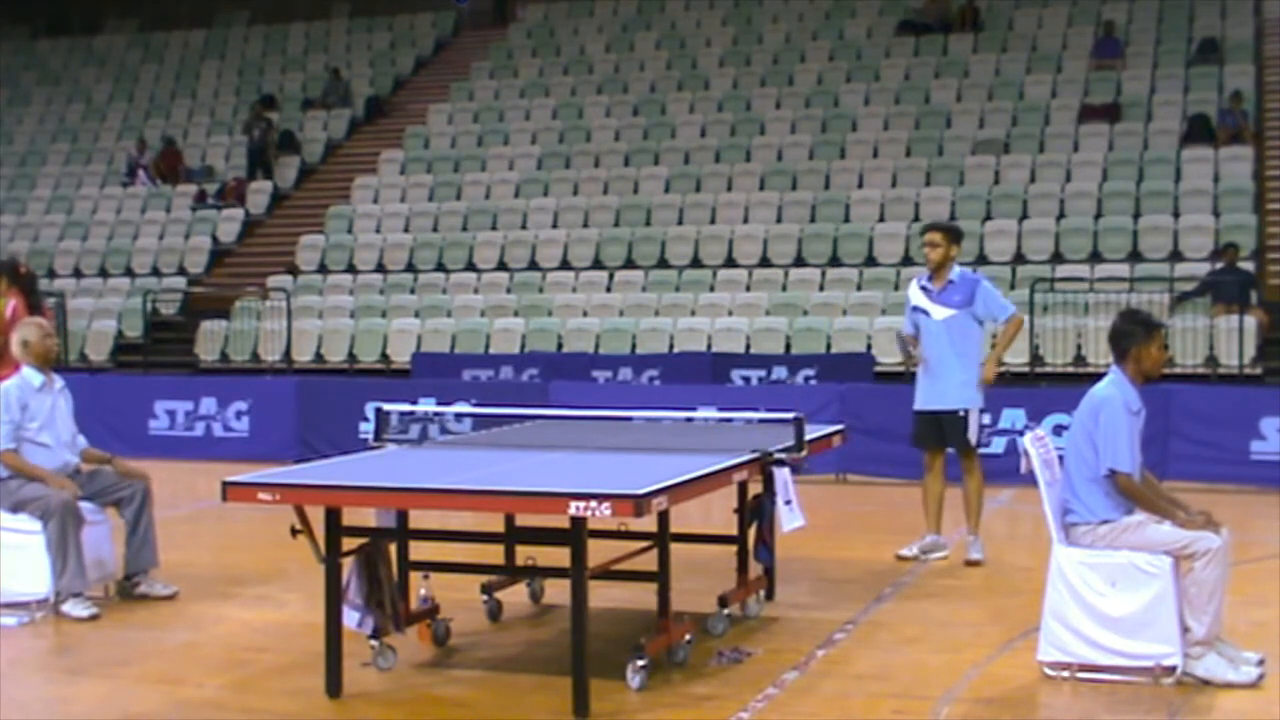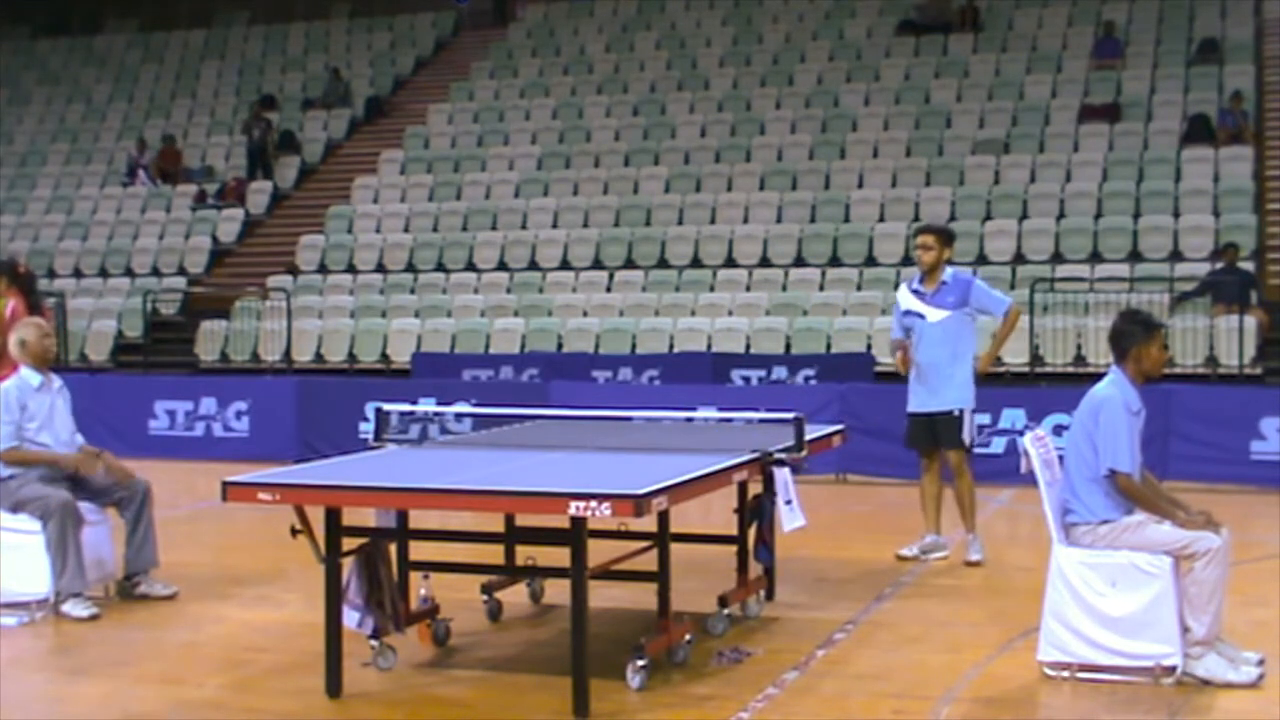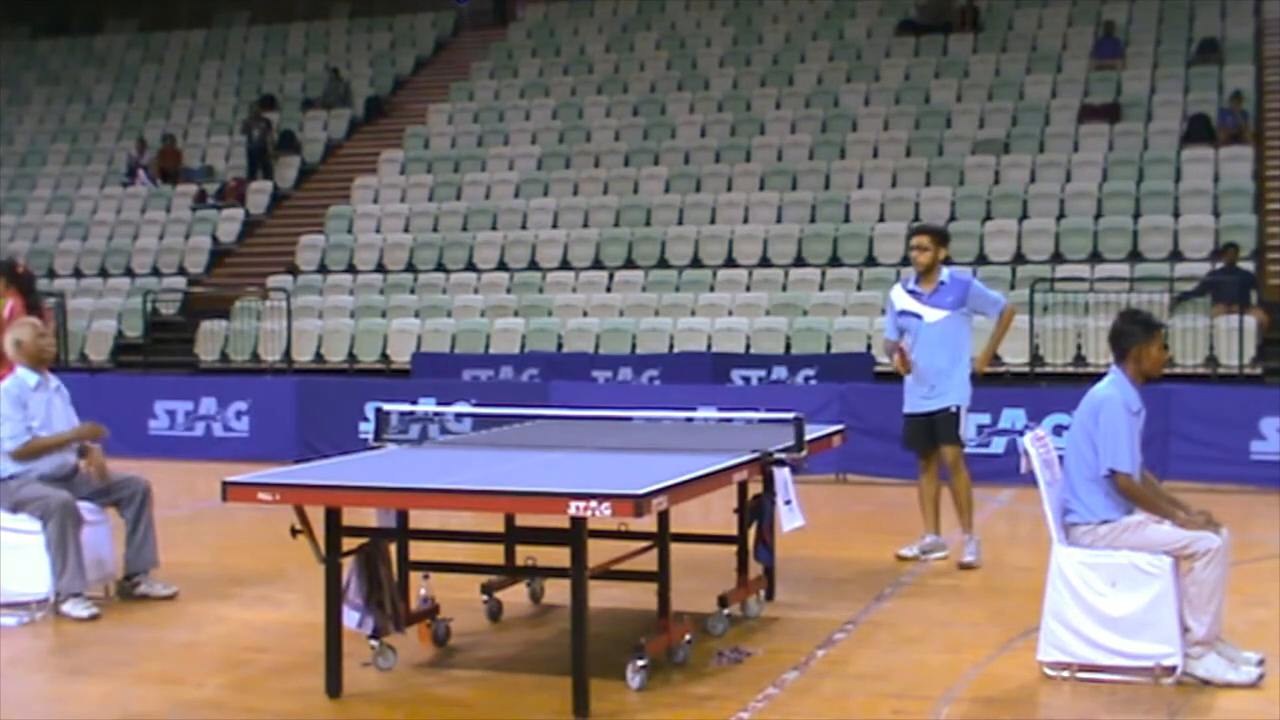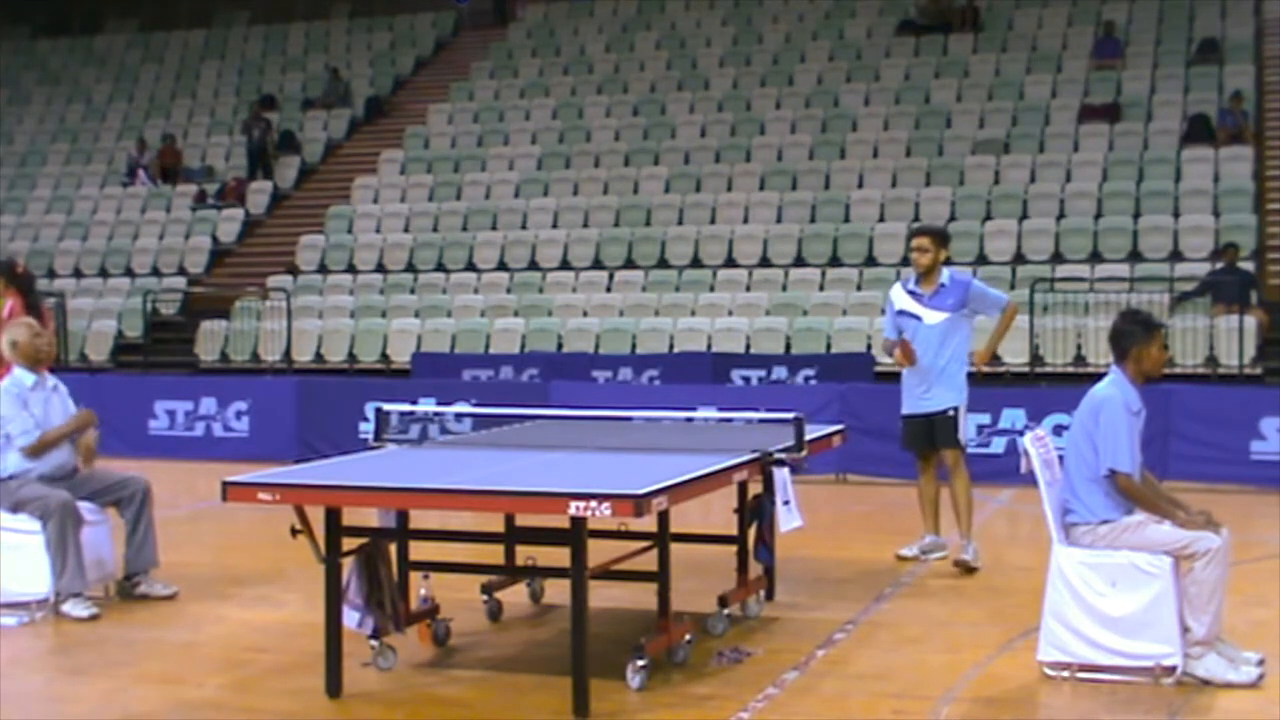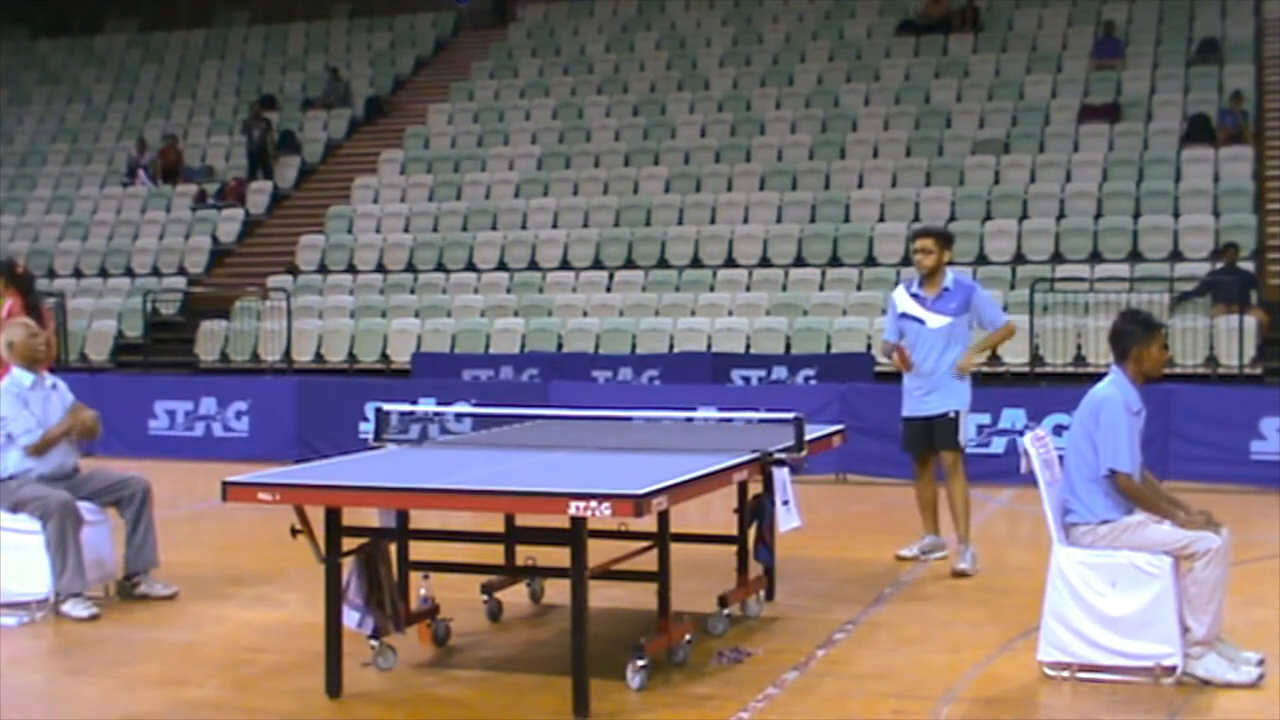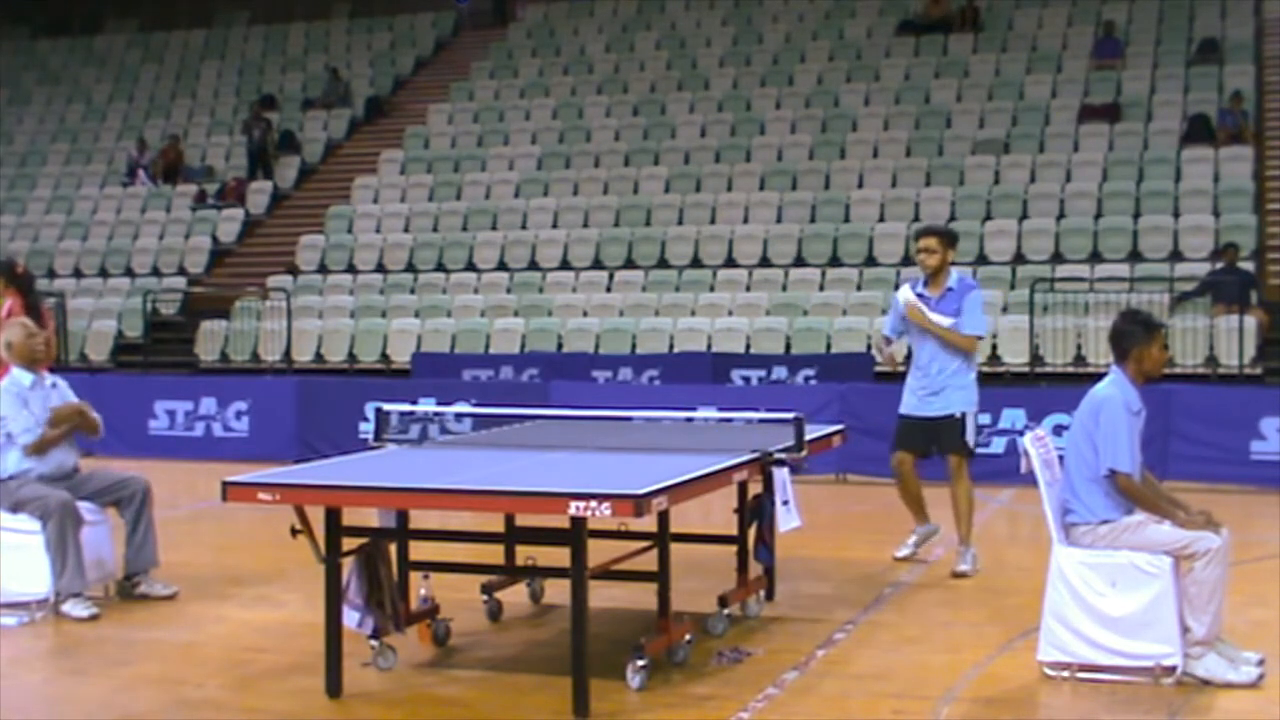
dt=0.2s
person 1, frame 1
left shoulder: (1124, 397)
right shoulder: (1111, 400)
left elbow: (1137, 472)
right elbow: (1124, 481)
left wrist: (1186, 510)
right wrist: (1179, 518)
left hip: (1115, 515)
right hip: (1098, 524)
left knee: (1214, 534)
right knee: (1206, 544)
left ankle: (1205, 637)
right ankle: (1197, 651)
person 1, frame 2
left shoulder: (1124, 397)
right shoulder: (1111, 400)
left elbow: (1138, 472)
right elbow: (1124, 481)
left wrist: (1186, 510)
right wrist: (1179, 518)
left hip: (1116, 514)
right hip: (1099, 524)
left knee: (1215, 534)
right knee: (1206, 544)
left ankle: (1205, 637)
right ankle: (1197, 651)
person 1, frame 3
left shoulder: (1124, 397)
right shoulder: (1111, 400)
left elbow: (1137, 472)
right elbow: (1123, 481)
left wrist: (1186, 510)
right wrist: (1179, 519)
left hip: (1116, 514)
right hip: (1099, 524)
left knee: (1216, 534)
right knee: (1206, 544)
left ankle: (1204, 638)
right ankle: (1197, 651)
person 1, frame 4
left shoulder: (1124, 397)
right shoulder: (1111, 400)
left elbow: (1137, 472)
right elbow: (1124, 482)
left wrist: (1185, 510)
right wrist: (1179, 519)
left hip: (1116, 515)
right hip: (1099, 524)
left knee: (1216, 534)
right knee: (1206, 544)
left ankle: (1205, 638)
right ankle: (1197, 651)
person 1, frame 5
left shoulder: (1124, 397)
right shoulder: (1112, 400)
left elbow: (1137, 472)
right elbow: (1124, 482)
left wrist: (1186, 510)
right wrist: (1179, 519)
left hip: (1116, 515)
right hip: (1099, 524)
left knee: (1215, 534)
right knee: (1206, 544)
left ankle: (1205, 638)
right ankle: (1197, 651)
person 1, frame 6
left shoulder: (1124, 397)
right shoulder: (1112, 400)
left elbow: (1137, 472)
right elbow: (1124, 481)
left wrist: (1186, 510)
right wrist: (1180, 519)
left hip: (1116, 515)
right hip: (1099, 524)
left knee: (1216, 535)
right knee: (1206, 544)
left ankle: (1205, 638)
right ankle: (1197, 651)
person 2, frame 1
left shoulder: (974, 285)
right shoulder: (915, 289)
left elbow: (1014, 320)
left wrist: (992, 360)
right wrist: (909, 350)
left hip: (962, 394)
right hip: (927, 393)
left knee: (969, 461)
right knee: (931, 463)
left ankle: (974, 539)
right ankle: (933, 538)
person 2, frame 2
left shoulder: (966, 286)
right shoulder: (905, 293)
left elbow: (1011, 310)
right elbow: (898, 339)
left wrist: (990, 354)
right wrist: (900, 354)
left hip: (955, 395)
right hip: (920, 395)
left knee: (956, 462)
right knee: (928, 464)
left ankle: (972, 537)
right ankle: (934, 538)
person 2, frame 3
left shoulder: (964, 286)
right shoulder: (899, 293)
left elbow: (1006, 310)
right elbow: (891, 340)
left wrist: (987, 354)
right wrist: (896, 355)
left hip: (951, 392)
right hip: (916, 395)
left knee: (952, 459)
right knee: (926, 464)
left ankle: (969, 537)
right ankle: (933, 538)
person 2, frame 4
left shoulder: (965, 287)
right shoulder: (898, 293)
left elbow: (1009, 307)
right elbow: (889, 340)
left wrist: (989, 350)
right wrist: (895, 351)
left hip: (949, 393)
right hip: (914, 395)
left knee: (953, 461)
right knee: (925, 464)
left ankle: (968, 544)
right ankle: (932, 539)
person 2, frame 5
left shoulder: (968, 292)
right shoulder: (901, 295)
left elbow: (1006, 327)
right elbow: (889, 342)
left wrist: (974, 352)
right wrist: (894, 355)
left hip: (950, 396)
right hip: (914, 397)
left knee: (951, 464)
right knee: (922, 467)
left ankle: (964, 549)
right ankle: (932, 539)
person 2, frame 6
left shoulder: (968, 291)
right shoulder: (906, 294)
left elbow: (970, 343)
right elbow: (888, 334)
left wrist: (927, 324)
right wrist: (883, 347)
left hip: (955, 398)
right hip: (916, 398)
left knee: (957, 467)
right knee: (901, 463)
left ankle: (965, 550)
right ankle: (923, 525)
person 3, frame 1
left shoulder: (61, 389)
left wrist: (112, 460)
right wrist: (49, 477)
left hip: (69, 476)
left knee: (135, 487)
right knee: (61, 503)
left ankle: (136, 576)
right ankle: (69, 594)
person 3, frame 2
left shoulder: (59, 388)
left wrist: (101, 456)
right wrist: (62, 459)
left hip: (67, 477)
left knee: (136, 487)
right knee: (61, 503)
left ankle: (136, 576)
right ankle: (69, 594)
person 3, frame 3
left shoulder: (57, 388)
left elbow: (75, 436)
left wrist: (92, 450)
right wrist: (74, 435)
left hip: (67, 476)
left knee: (135, 487)
right knee: (60, 503)
left ankle: (136, 576)
right ankle: (69, 594)
person 3, frame 4
left shoulder: (56, 387)
left elbow: (81, 427)
right elbow: (31, 446)
left wrist: (87, 436)
right wrist: (74, 425)
left hip: (67, 477)
left knee: (136, 487)
right knee: (60, 504)
left ankle: (136, 576)
right ankle: (69, 594)
person 3, frame 5
left shoulder: (57, 385)
left elbow: (88, 423)
right elbow: (34, 445)
left wrist: (88, 419)
right wrist: (70, 422)
left hip: (67, 476)
left knee: (135, 486)
right knee: (60, 504)
left ankle: (135, 576)
right ankle: (68, 594)
person 3, frame 6
left shoulder: (57, 385)
left elbow: (95, 428)
right elbow: (33, 445)
left wrist: (79, 413)
right wrist: (72, 421)
left hip: (68, 476)
left knee: (136, 486)
right knee: (60, 504)
left ankle: (135, 576)
right ankle: (68, 594)
